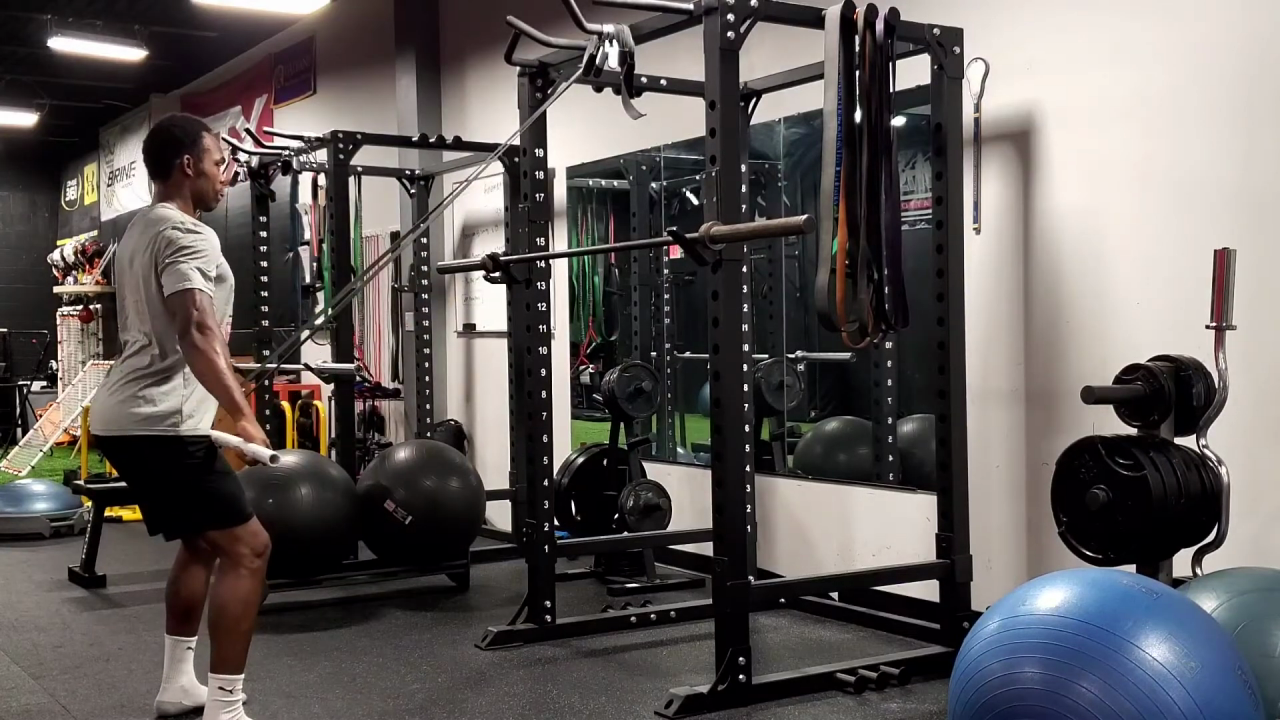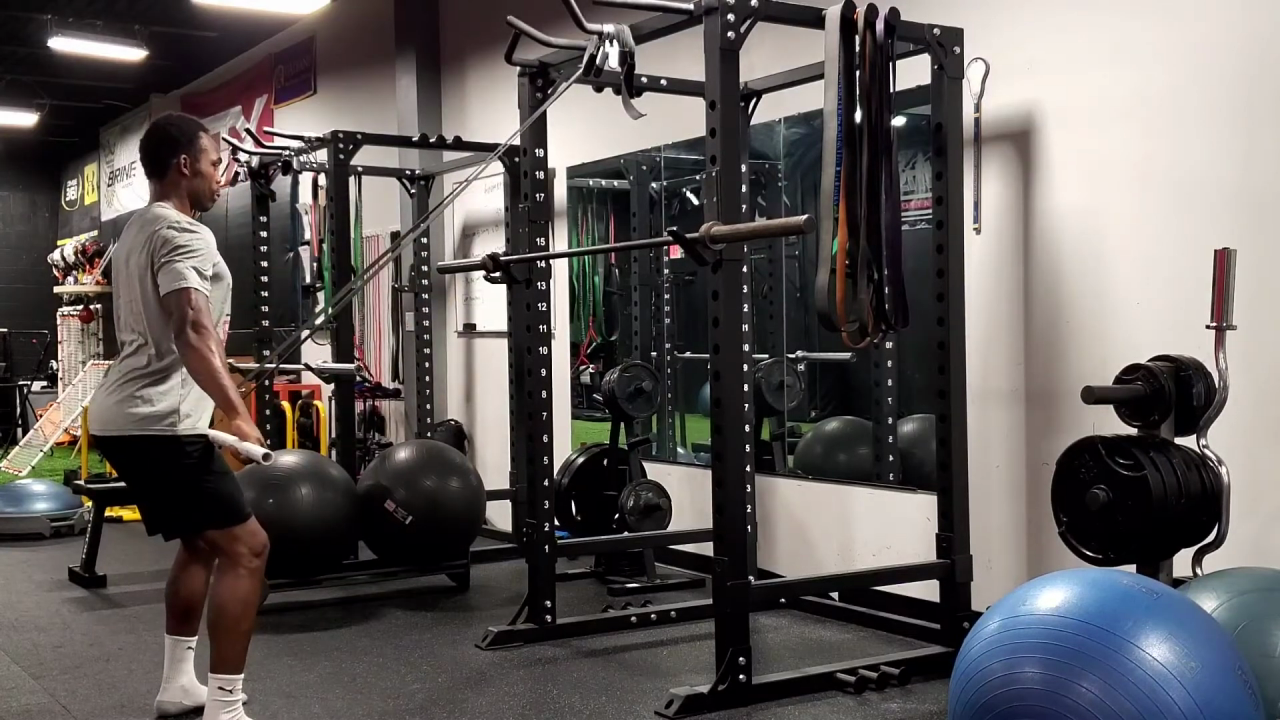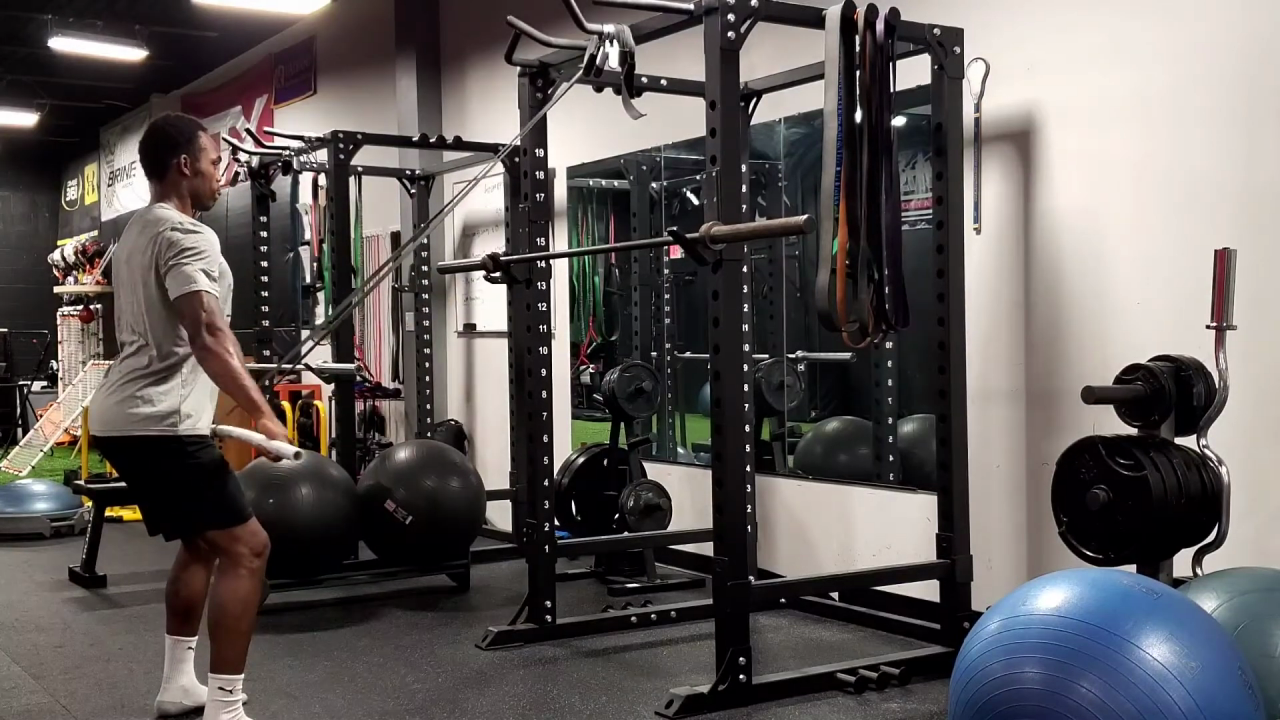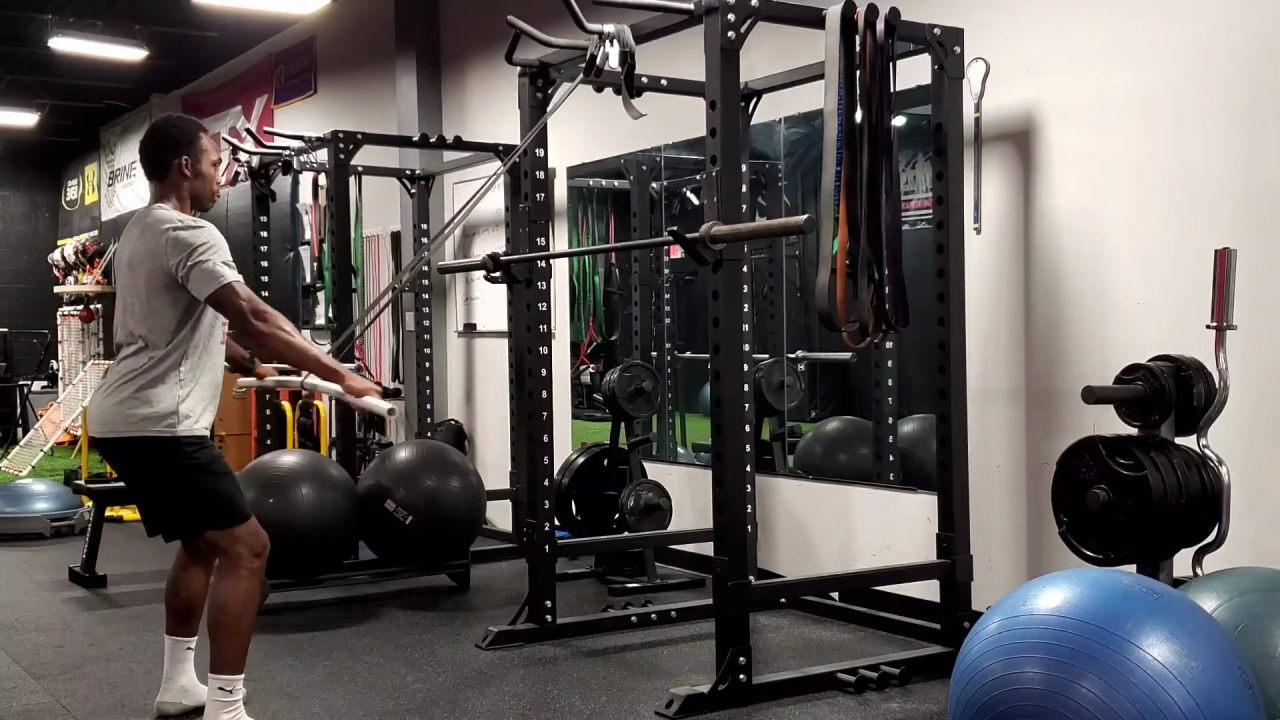
dt=0.5s
person 1, frame 1
left shoulder: (140, 231)
right shoulder: (186, 233)
right elbow: (197, 332)
right wrist: (243, 416)
left hip: (126, 416)
right hip: (159, 422)
left knee: (203, 542)
right knee: (247, 548)
person 1, frame 2
left shoulder: (138, 231)
right shoulder: (182, 233)
right elbow: (192, 330)
right wrist: (236, 413)
left hip: (125, 415)
right hip: (156, 421)
left knee: (202, 542)
right knee: (245, 548)
person 1, frame 3
left shoulder: (138, 232)
right shoulder: (184, 234)
right elbow: (206, 333)
right wrist: (261, 413)
left hip: (126, 415)
right hip: (158, 422)
left knee: (202, 542)
right knee: (245, 548)
person 1, frame 4
left shoulder: (141, 232)
right shoulder: (186, 234)
right elbow: (252, 317)
left wrist: (244, 362)
right wrist: (341, 375)
left hip: (125, 418)
right hip: (158, 424)
left knee: (203, 543)
right knee: (245, 547)
